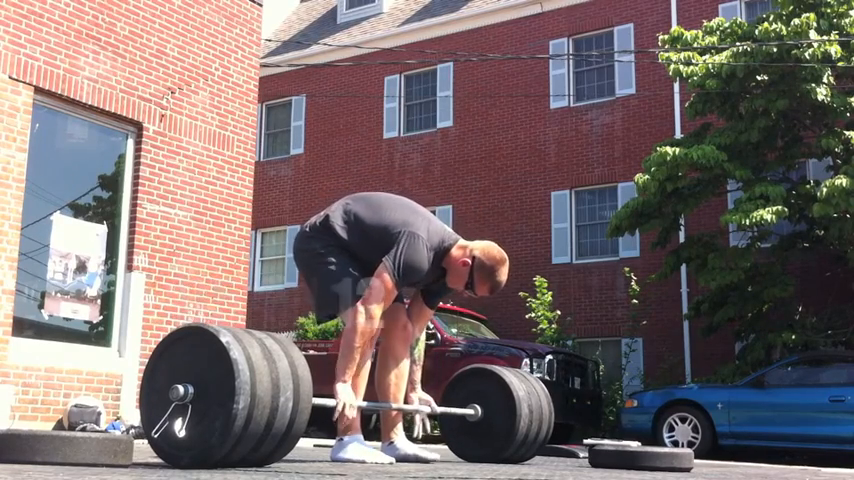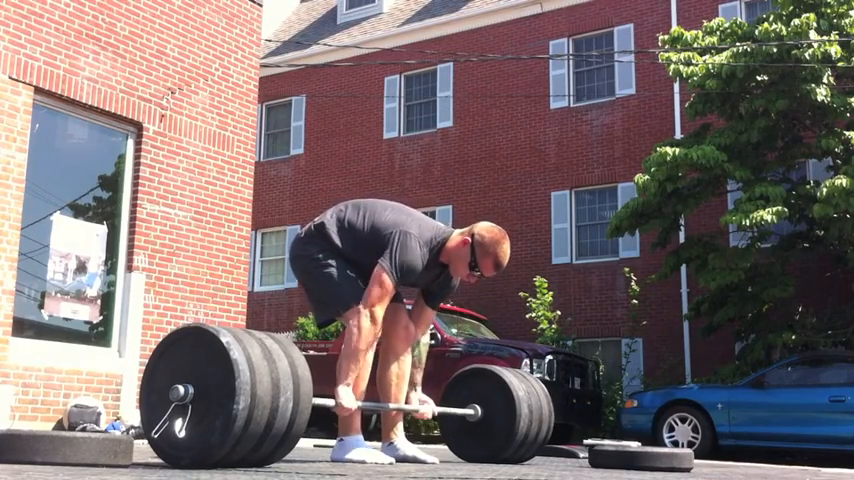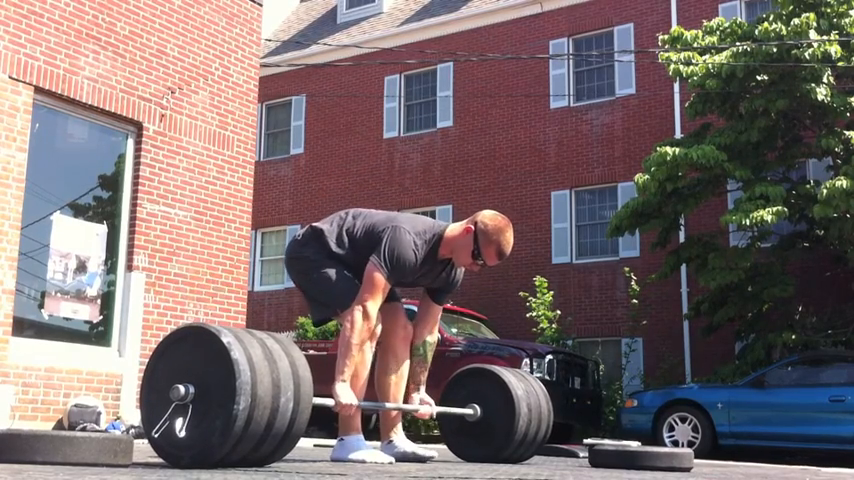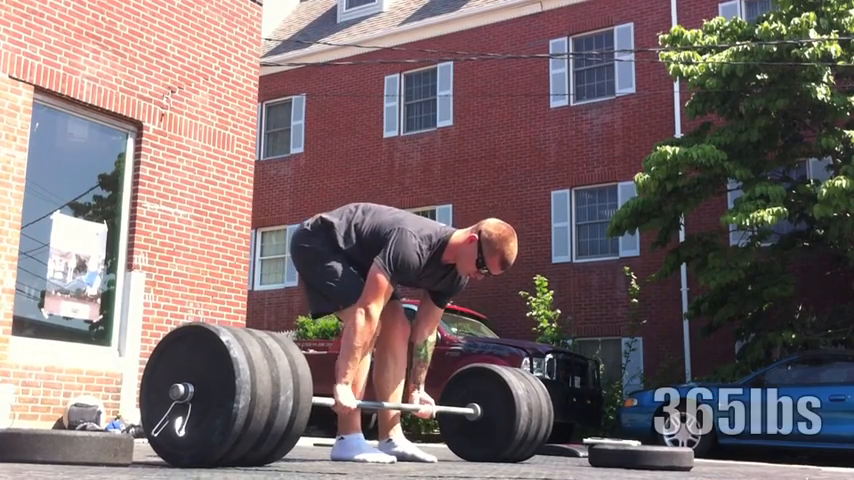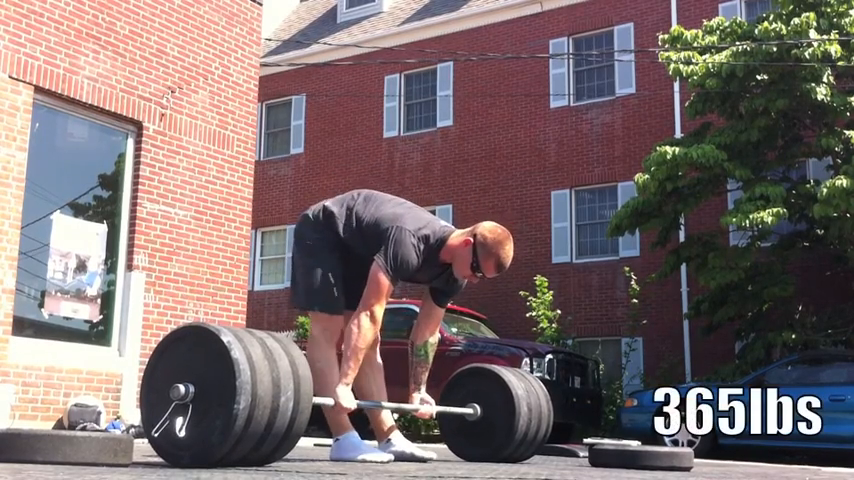
dt=0.4s
person 1, frame 1
left shoulder: (444, 268)
right shoulder: (418, 250)
left elbow: (414, 329)
right elbow: (367, 311)
left wrist: (414, 389)
right wrist: (342, 383)
left hip: (359, 252)
right hip: (322, 243)
left knee: (400, 330)
right knee: (370, 325)
left ankle: (393, 440)
right ankle: (348, 441)
person 1, frame 2
left shoulder: (448, 270)
right shoulder: (411, 248)
left elbow: (419, 331)
right elbow: (370, 314)
left wrist: (414, 390)
right wrist: (344, 385)
left hip: (357, 256)
right hip: (318, 249)
left knee: (402, 331)
right knee: (369, 326)
left ankle: (393, 441)
right ankle: (348, 441)
person 1, frame 3
left shoulder: (451, 270)
right shoulder: (406, 242)
left elbow: (426, 331)
right elbow: (365, 309)
left wrist: (417, 390)
right wrist: (341, 382)
left hip: (353, 260)
right hip: (312, 253)
left knee: (401, 332)
right knee: (370, 326)
left ankle: (392, 440)
right ankle: (349, 441)
person 1, frame 4
left shoulder: (453, 274)
right shoulder: (410, 246)
left elbow: (424, 332)
right elbow: (366, 311)
left wrist: (416, 390)
right wrist: (343, 385)
left hip: (356, 252)
right hip: (319, 242)
left knee: (398, 331)
right knee: (364, 325)
left ankle: (391, 438)
right ankle: (347, 440)
person 1, frame 5
left shoulder: (451, 273)
right shoulder: (408, 244)
left elbow: (426, 333)
right elbow: (369, 315)
left wrist: (417, 391)
right wrist: (343, 385)
left hip: (357, 247)
right hip: (322, 232)
left knee: (367, 342)
right knee: (328, 330)
left ankle: (389, 438)
right ankle: (344, 440)
